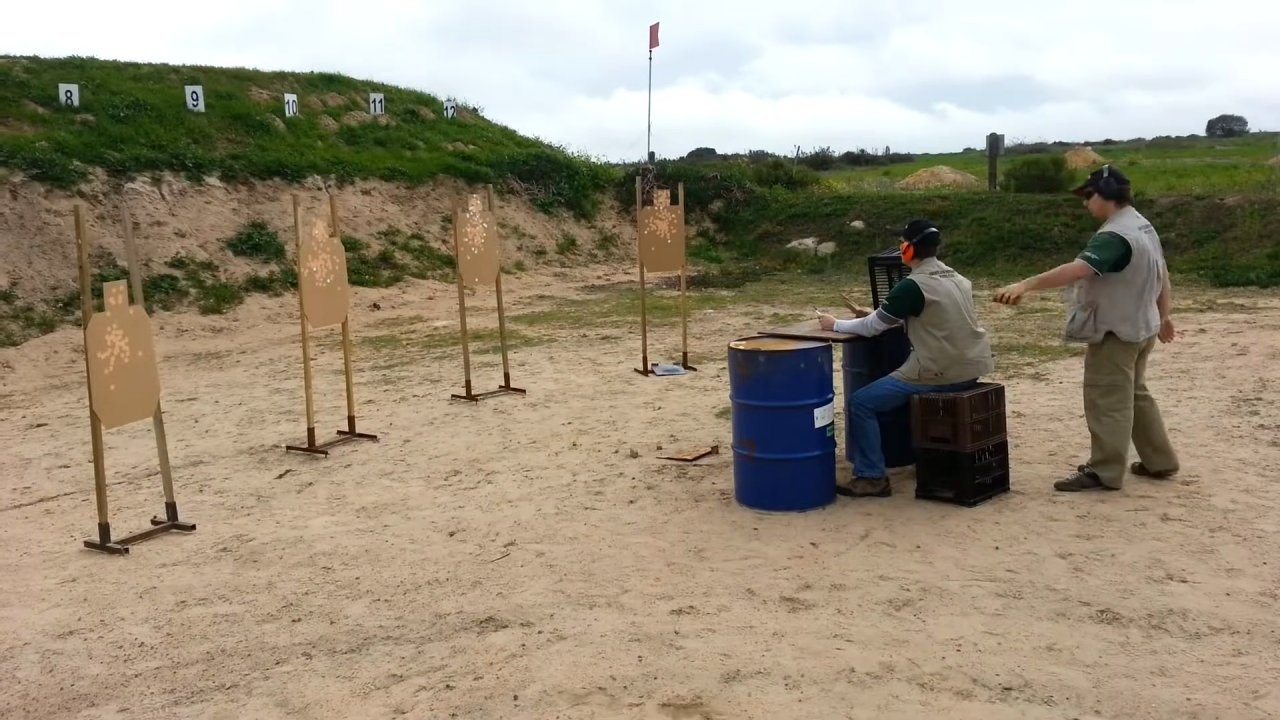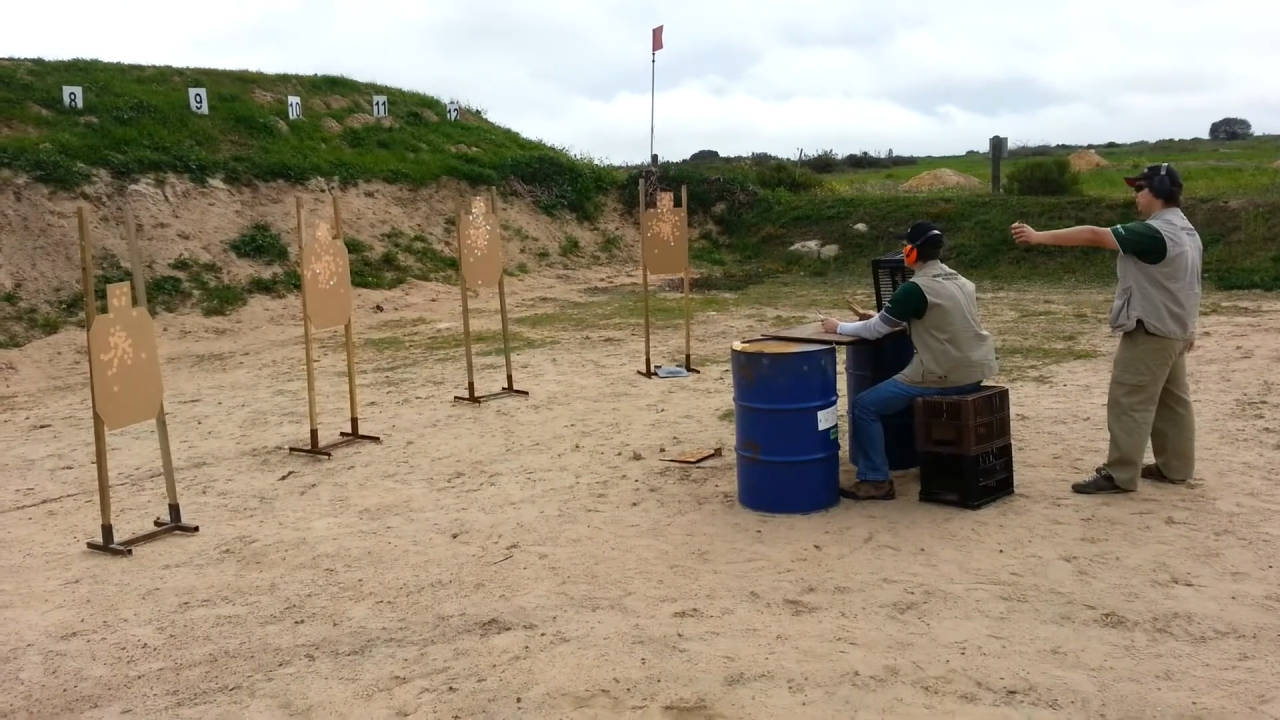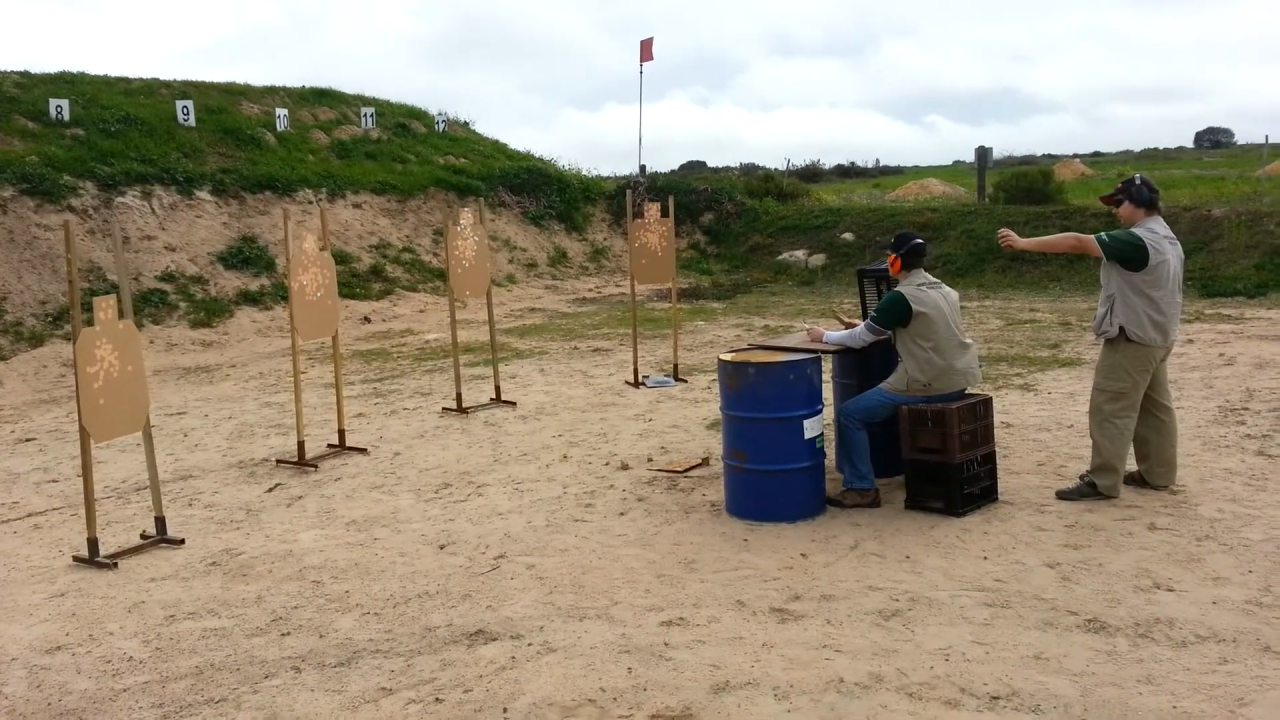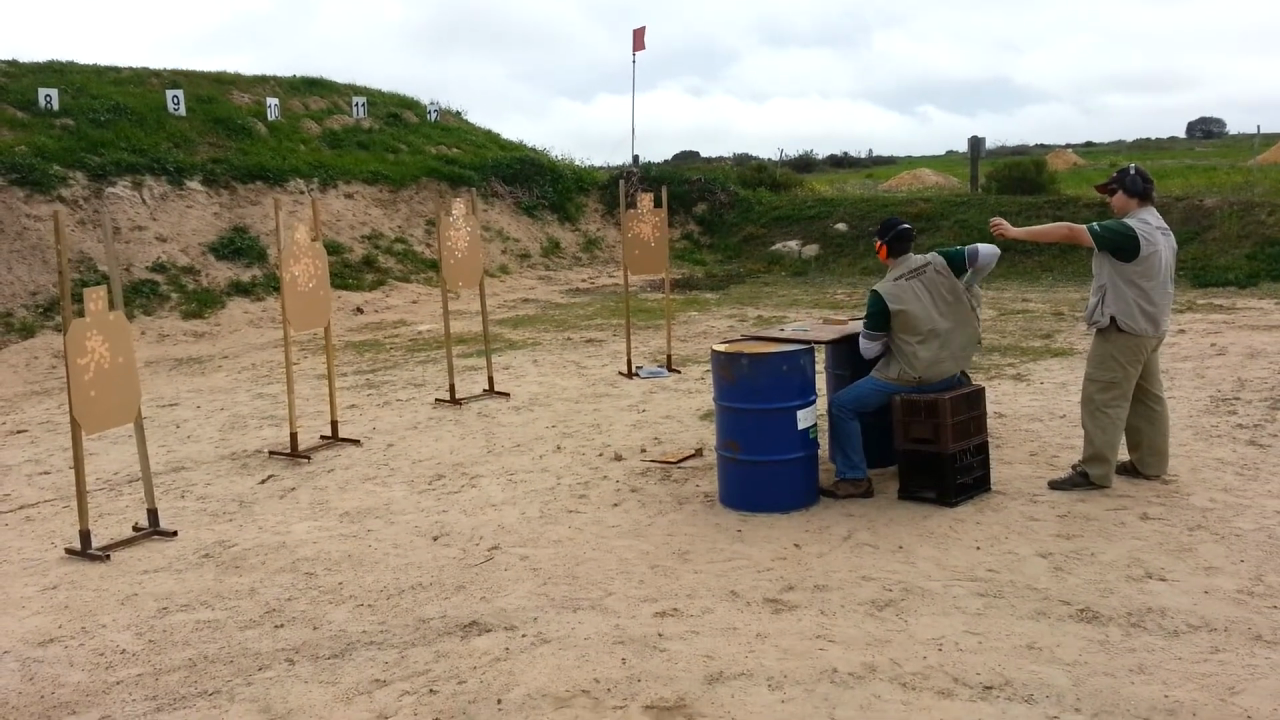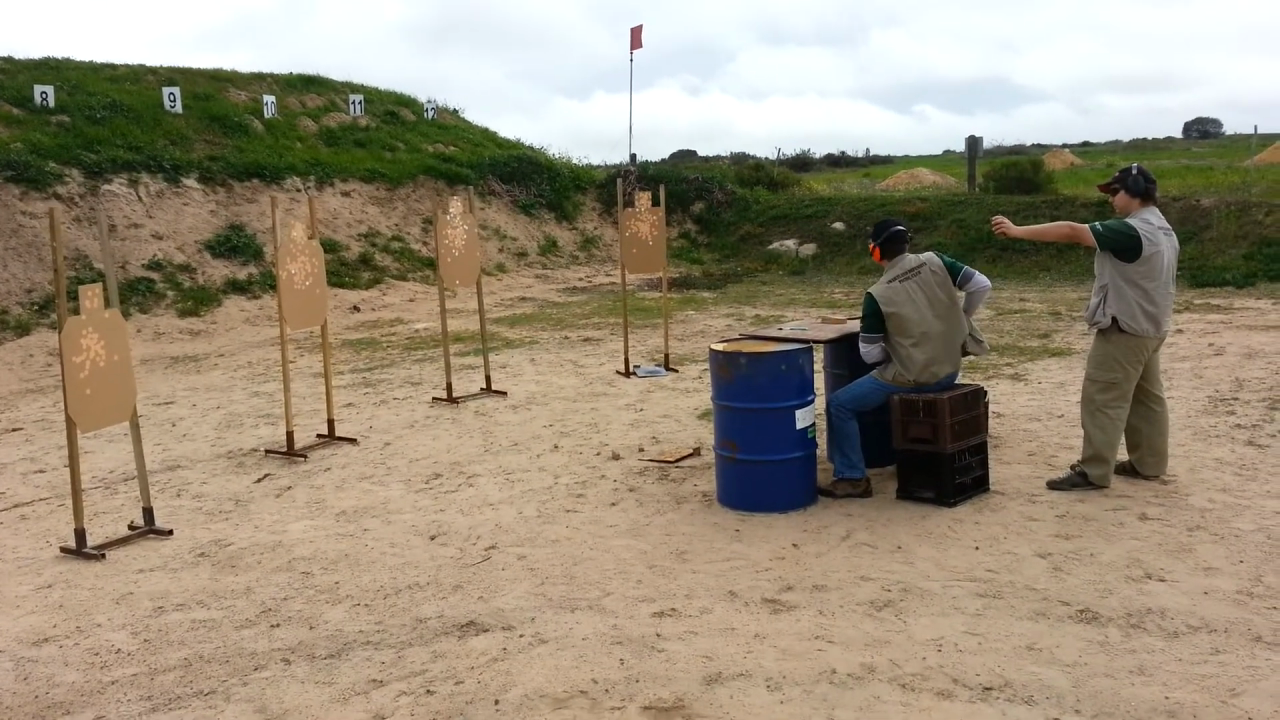
dt=1s
person 1, frame 1
left shoulder: (1116, 236)
right shoulder: (1142, 227)
left elbow: (1076, 270)
right elbow: (1161, 279)
left wrist: (1025, 286)
right wrist: (1164, 317)
left hip: (1116, 331)
right hip: (1142, 327)
left knee: (1108, 402)
right knee: (1135, 394)
left ankle: (1104, 472)
right ankle: (1160, 461)
person 1, frame 2
left shoulder: (1153, 232)
right shoulder: (1185, 230)
left elbow: (1093, 236)
left wrist: (1038, 237)
right wrist: (1187, 330)
left hip: (1151, 331)
right hip: (1175, 329)
left knee: (1130, 402)
right knee: (1172, 399)
left ankle: (1120, 474)
right ankle: (1175, 465)
person 1, frame 3
left shoulder: (1137, 240)
right shoulder: (1167, 239)
left elbow: (1077, 242)
left wrist: (1023, 243)
left hip: (1132, 338)
right hip: (1156, 337)
left knee: (1111, 409)
right knee: (1154, 407)
left ankle: (1102, 481)
right ankle: (1158, 472)
person 1, frame 4
left shoulder: (1129, 230)
right shoulder: (1160, 230)
left elbow: (1069, 232)
left wrist: (1015, 232)
left hip: (1124, 329)
right hip: (1148, 327)
left knee: (1103, 399)
right knee: (1146, 396)
left ankle: (1095, 471)
right ankle: (1149, 462)
person 1, frame 5
left shoulder: (1132, 231)
right shoulder: (1163, 230)
left elbow: (1070, 231)
left wrist: (1017, 231)
left hip: (1125, 329)
right hip: (1150, 327)
left knee: (1104, 399)
right knee: (1147, 397)
left ankle: (1094, 471)
right ankle: (1149, 462)
person 2, frame 1
left shoulder: (912, 286)
right shoulder: (956, 279)
left elbow: (873, 327)
left wrist: (835, 324)
right wrist: (877, 315)
left hip: (939, 374)
right hip: (971, 369)
left knee: (860, 403)
left ankle: (872, 477)
person 2, frame 2
left shoulder: (915, 289)
right shoulder: (959, 281)
left elbow: (875, 331)
left wrist: (839, 327)
right wrist: (881, 318)
left hip: (943, 376)
right hip: (974, 372)
left knee: (863, 406)
left ankle: (875, 481)
person 2, frame 3
left shoulder: (900, 297)
right shoulder: (943, 289)
left elbow: (859, 339)
left wrist: (822, 336)
right wrist: (868, 325)
left hip: (928, 385)
right hip: (959, 380)
left knee: (849, 414)
left ankle: (861, 489)
person 2, frame 4
left shoulder: (883, 292)
right shoulder: (939, 262)
left elbow: (868, 350)
right elbow: (991, 253)
right wrist: (968, 286)
left hip: (914, 377)
right hip: (952, 371)
left knee: (841, 406)
left ankle: (854, 479)
person 2, frame 5
left shoulder: (878, 295)
right shoulder: (935, 262)
left elbow: (869, 354)
right elbow: (982, 285)
right wrist: (962, 317)
left hip: (911, 378)
right hip: (949, 371)
left knee: (839, 405)
left ankle: (853, 479)
